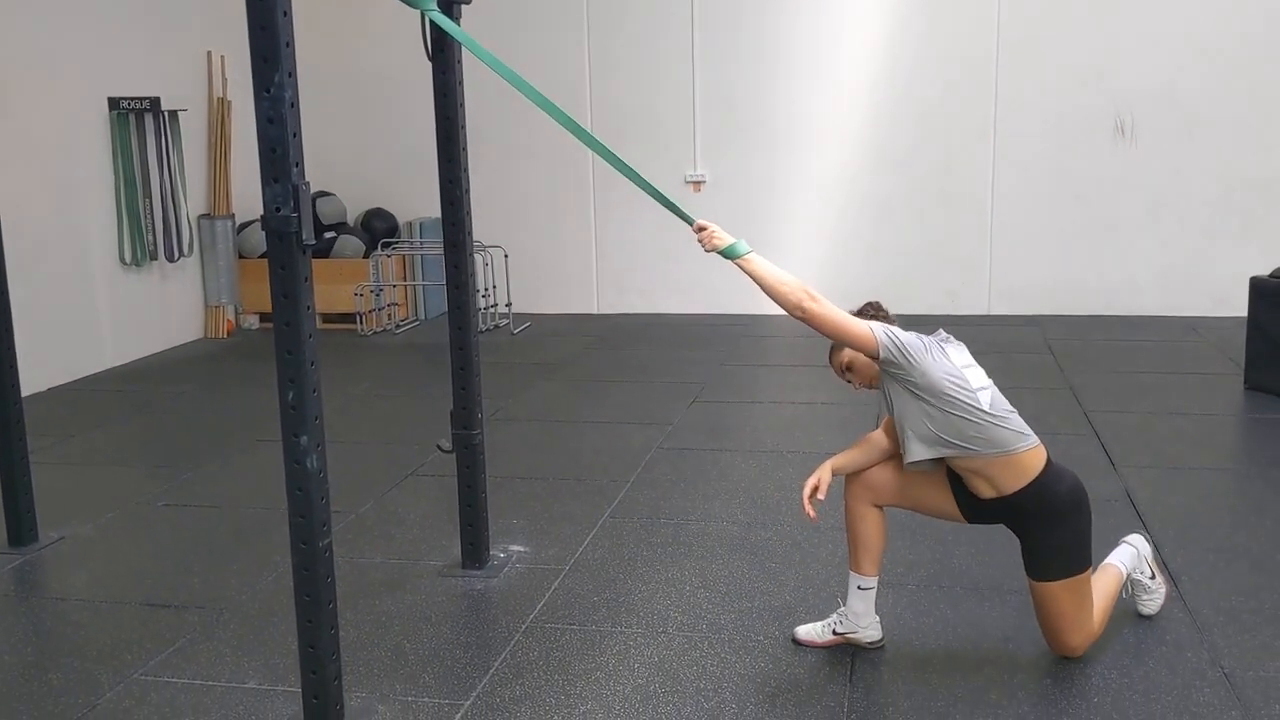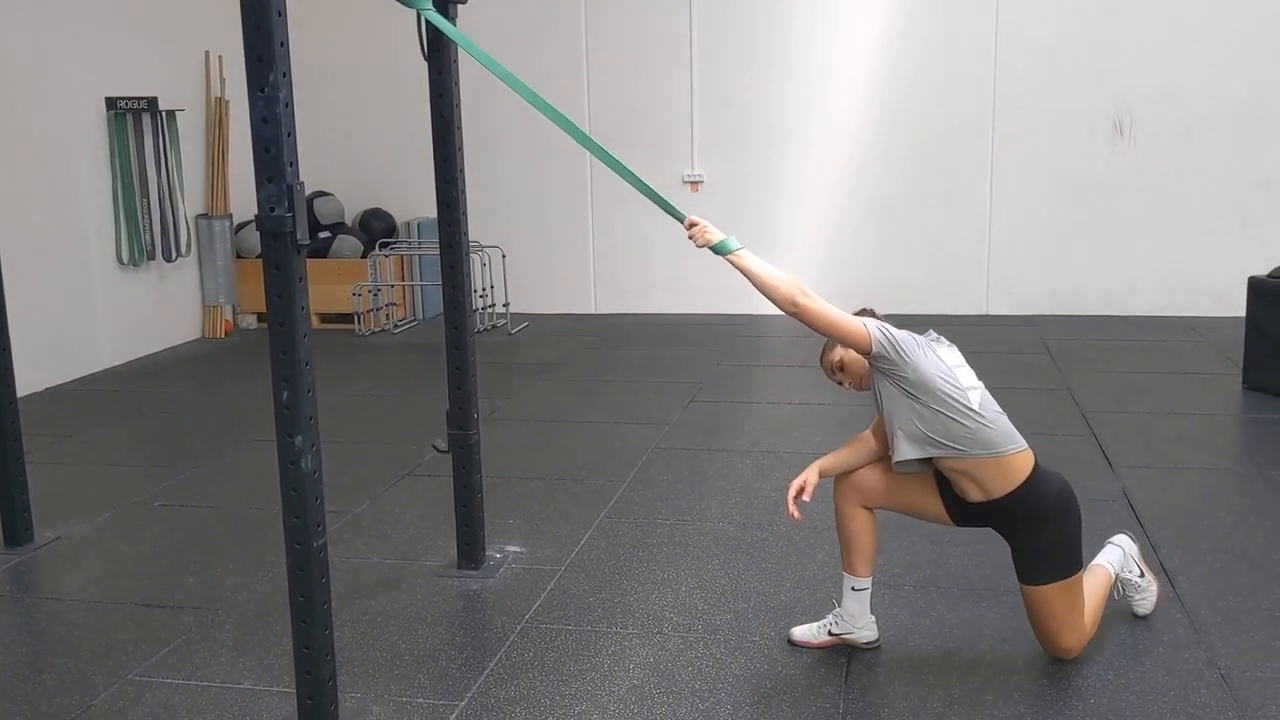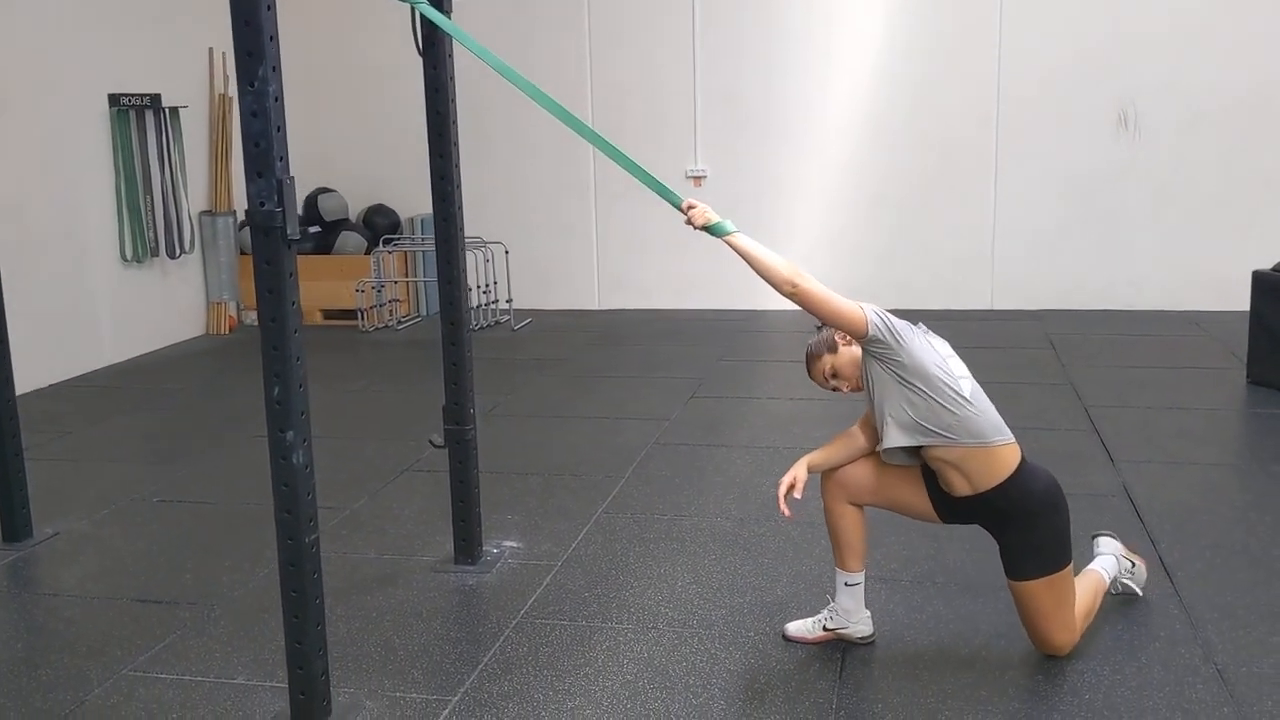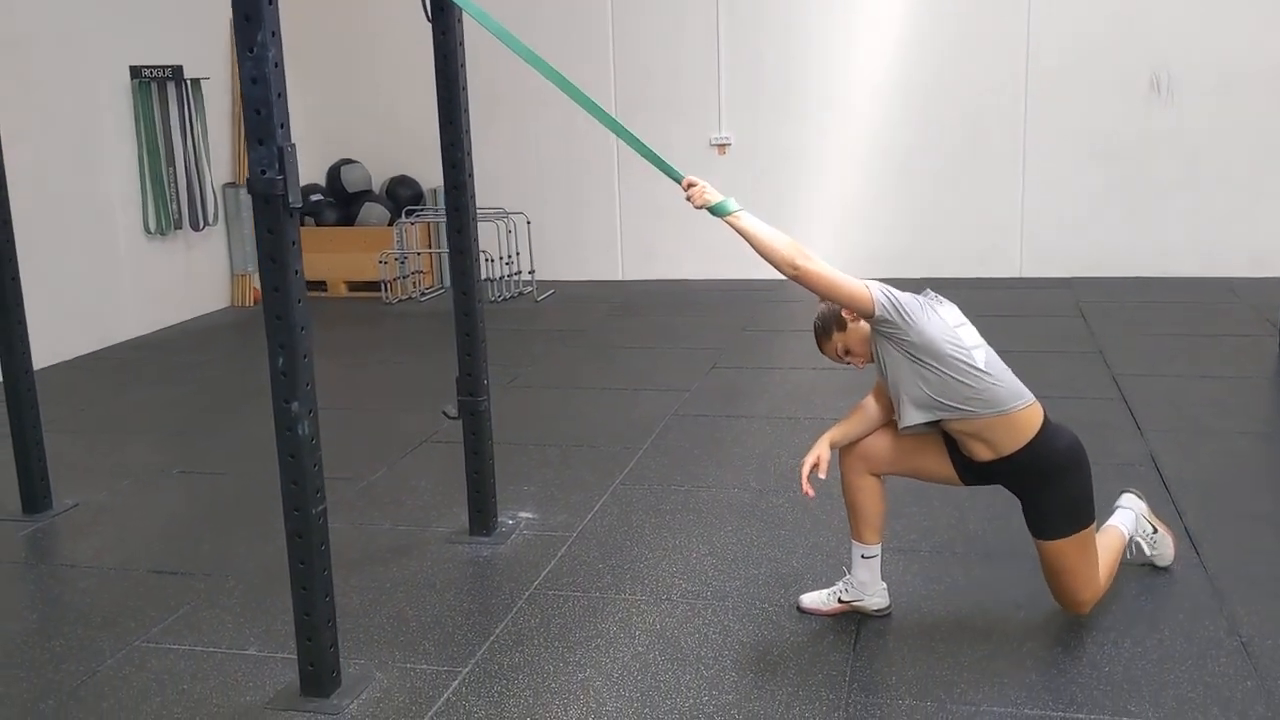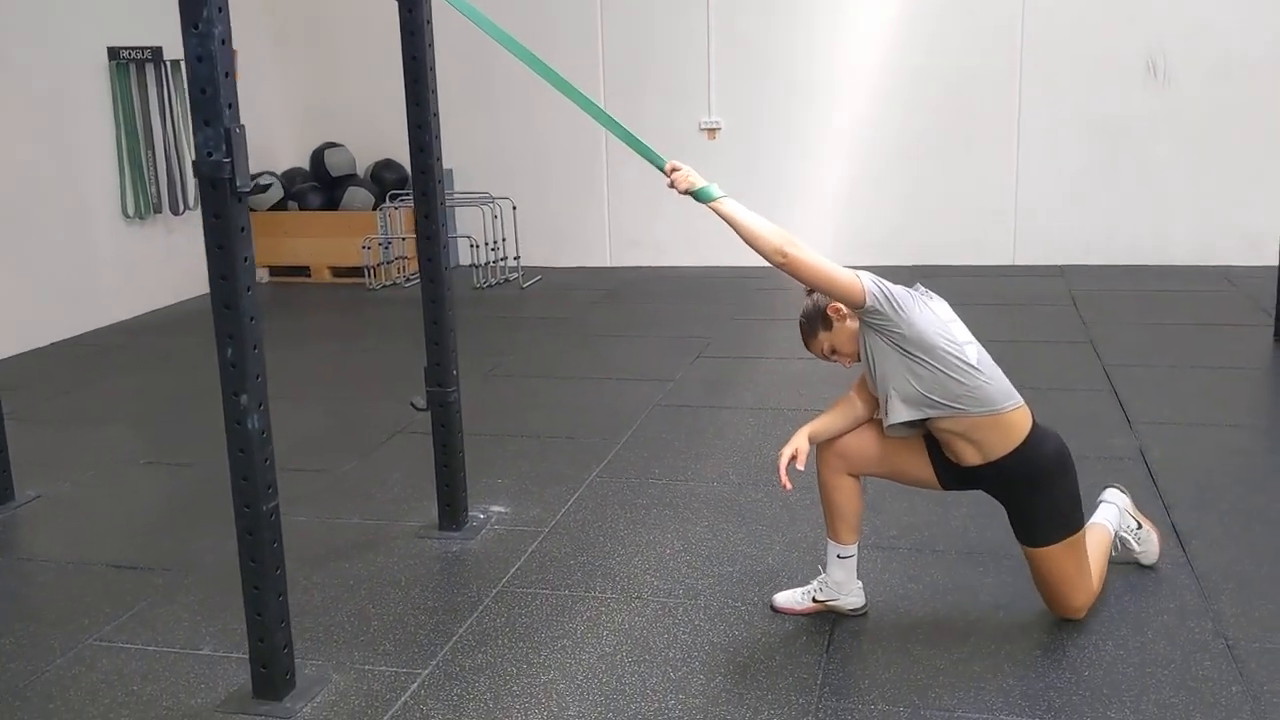
dt=0.4s
person 1, frame 1
left shoulder: (909, 352)
right shoulder: (905, 376)
left elbow: (806, 305)
right elbow: (889, 437)
left wrist: (735, 249)
right wrist: (831, 465)
left hip: (1047, 503)
right hip: (984, 490)
left knee: (1071, 644)
right knee: (863, 483)
left ankle: (1128, 559)
right ankle: (859, 621)
person 1, frame 2
left shoulder: (900, 350)
right shoulder: (896, 378)
left elbow: (797, 301)
right elbow: (878, 439)
left wrist: (725, 245)
right wrist: (818, 467)
left hip: (1035, 506)
right hip: (969, 492)
left knee: (1064, 646)
right knee: (852, 484)
left ankle: (1116, 560)
right ankle: (855, 621)
person 1, frame 3
left shoulder: (891, 341)
right shoulder: (884, 372)
left elbow: (795, 285)
right elbow: (866, 435)
left wrist: (723, 229)
right wrist: (807, 462)
left hip: (1023, 502)
right hip: (958, 492)
left knee: (1056, 643)
right knee: (839, 480)
left ankle: (1107, 564)
right ankle: (850, 617)
person 1, frame 4
left shoulder: (900, 314)
right shoulder: (895, 338)
left elbow: (798, 264)
right elbow: (882, 403)
left wrist: (724, 207)
right wrist: (828, 440)
left hip: (1046, 461)
right hip: (978, 451)
left knee: (1079, 601)
right knee: (858, 452)
left ankle: (1128, 520)
right ankle: (865, 588)
person 1, frame 5
left shoulder: (890, 308)
right shoulder: (878, 334)
left elbow: (786, 253)
right elbow: (863, 400)
left wrist: (709, 193)
right wrist: (805, 433)
left hip: (1030, 466)
right hip: (959, 457)
left knee: (1072, 607)
right knee: (836, 452)
left ankle: (1112, 516)
right ankle: (840, 588)
